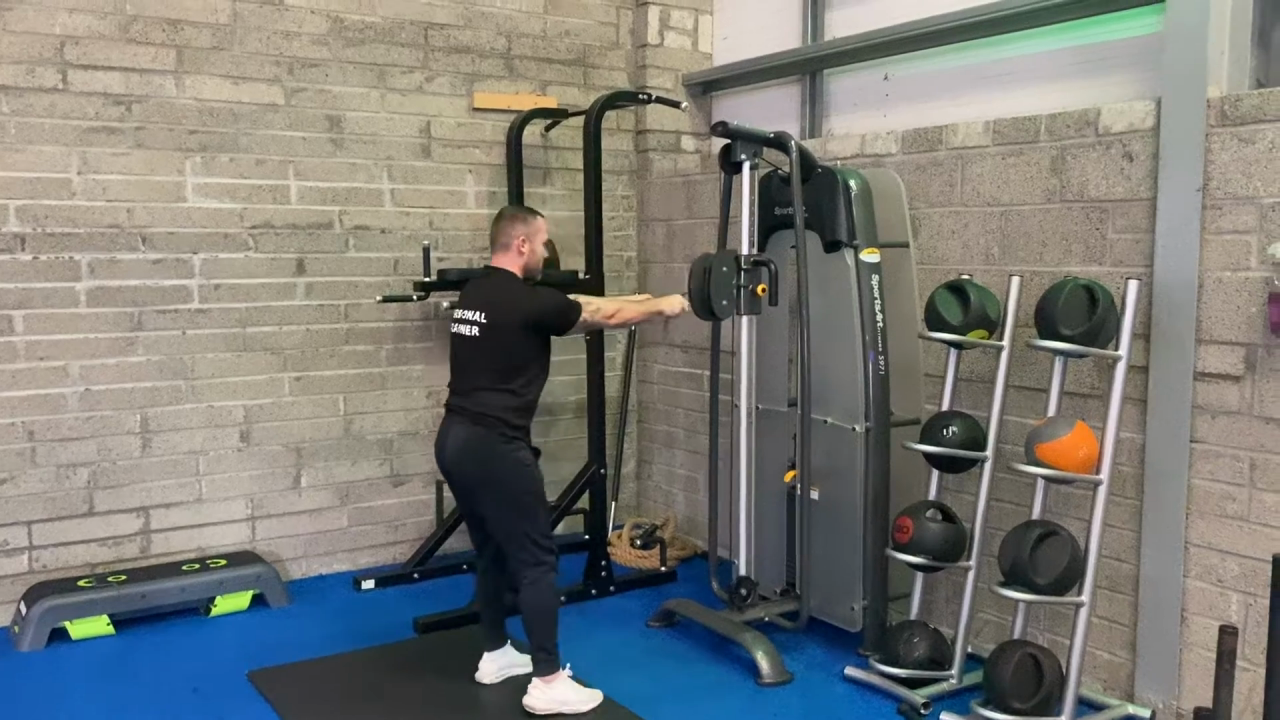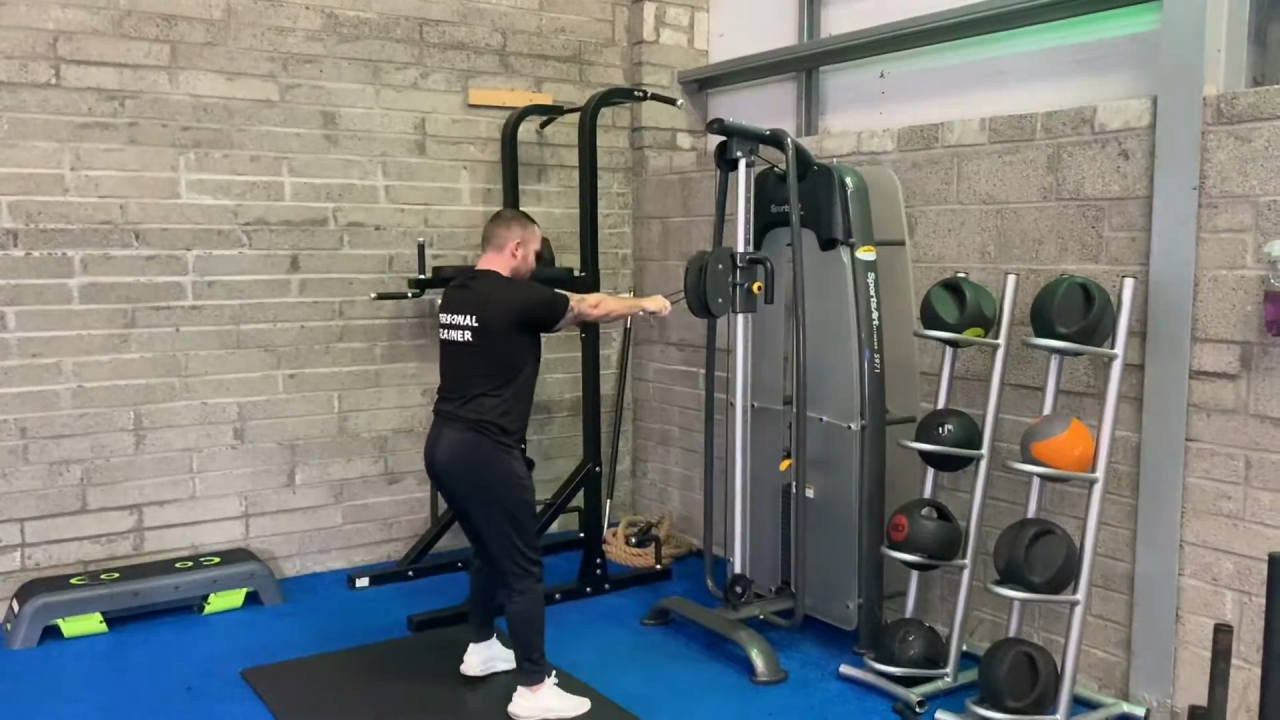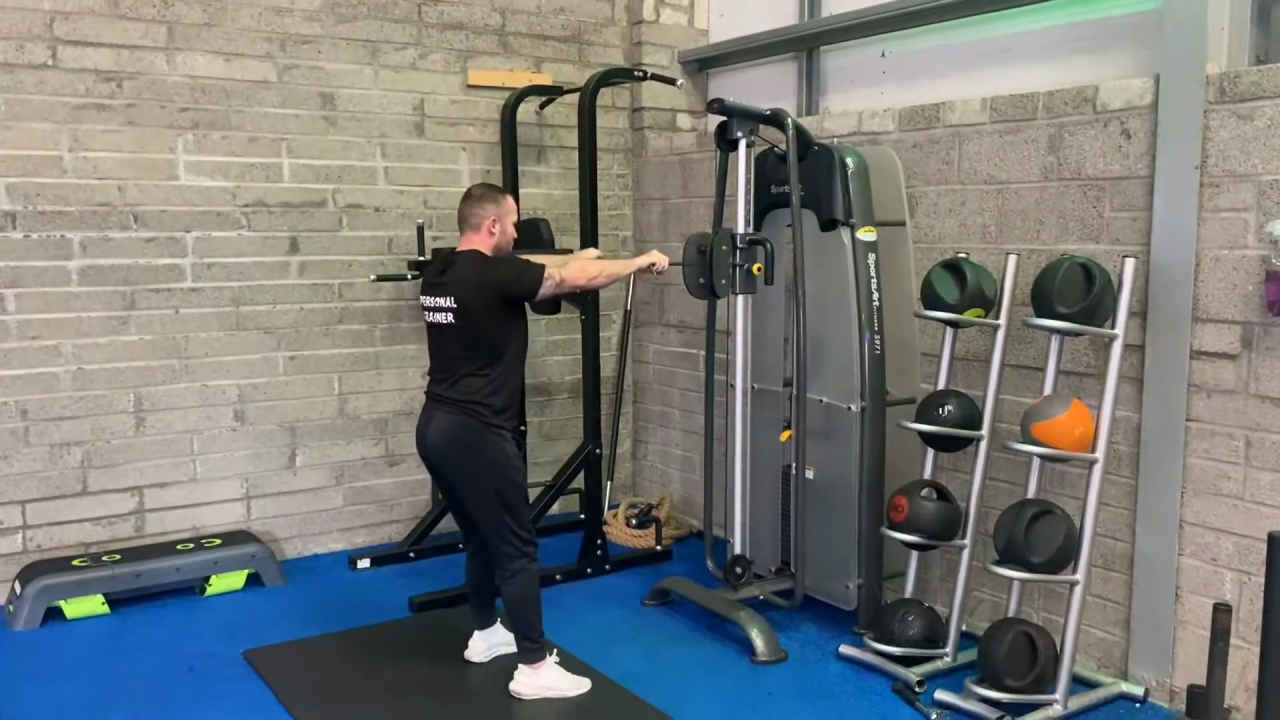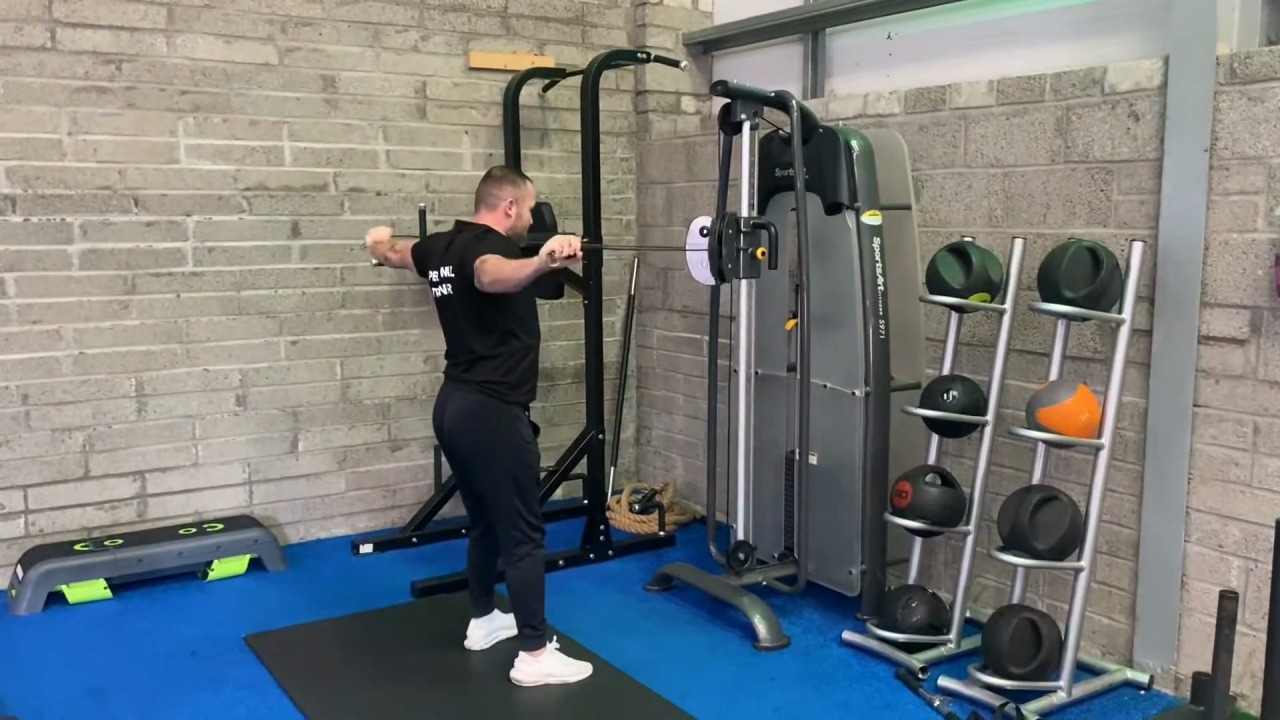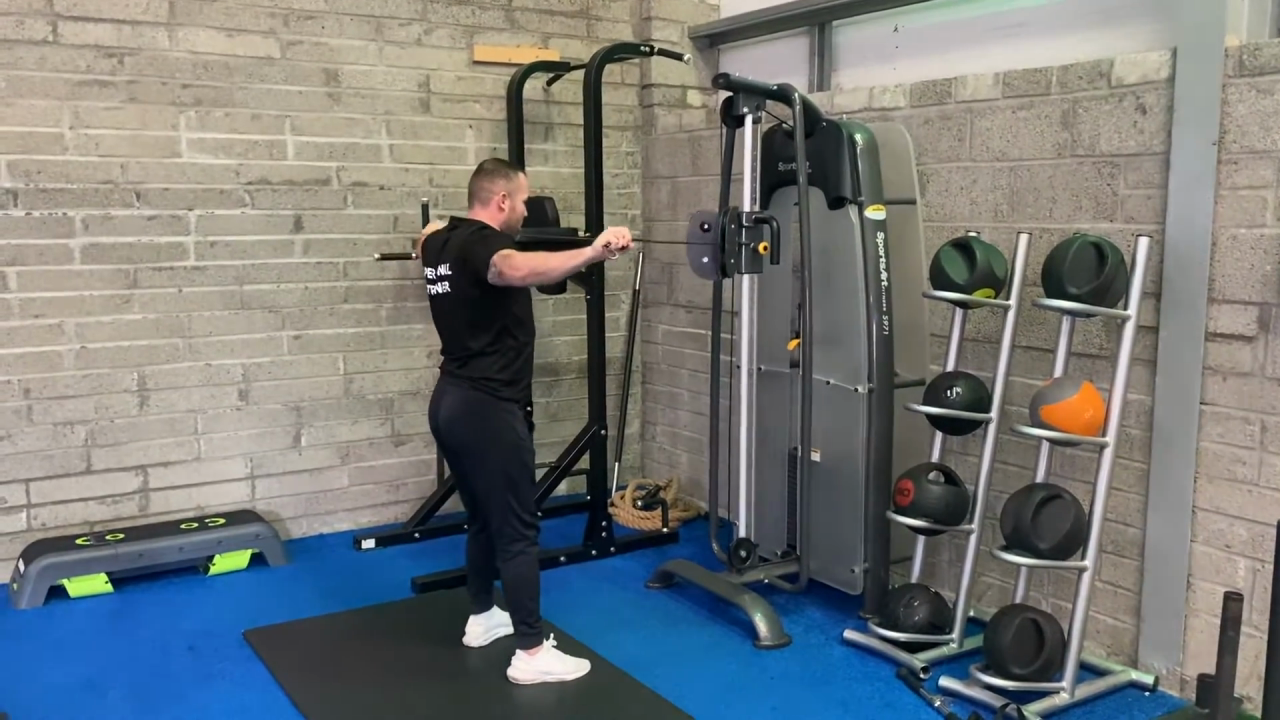
dt=1s
person 1, frame 1
left shoulder: (475, 292)
right shoulder: (525, 300)
left elbow: (576, 305)
right elbow: (603, 316)
left wrist: (642, 299)
right wrist: (660, 306)
left hip: (455, 439)
right hip: (494, 447)
left knee: (493, 552)
right knee: (535, 560)
left ankle: (495, 654)
person 1, frame 2
left shoulder: (457, 294)
right shoulder: (514, 299)
right elbow: (590, 309)
right wrist: (645, 304)
left hip: (443, 444)
right hip: (484, 452)
left knee: (491, 552)
right knee: (522, 570)
left ankle: (481, 648)
person 1, frame 3
left shoulder: (442, 271)
right shoulder: (492, 275)
right elbow: (578, 278)
left wrist: (575, 253)
right wrist: (640, 262)
left hip: (436, 426)
right hip: (475, 433)
left knee: (481, 537)
right knee: (516, 549)
left ankle: (485, 633)
right ankle: (534, 668)
person 1, frame 4
left shoulder: (442, 246)
right shoulder: (489, 246)
left elbow: (393, 252)
right elbow: (494, 275)
left wrist: (381, 241)
right wrist: (543, 260)
left hip: (455, 405)
right hip: (493, 413)
left knee: (485, 522)
right knee: (523, 534)
left ankle: (484, 620)
right ankle: (535, 654)
person 1, frame 5
left shoulder: (440, 244)
right shoulder: (482, 244)
right elbow: (518, 269)
right wrist: (594, 251)
left hip: (450, 401)
right hip: (488, 409)
left knee: (483, 519)
right knee: (517, 530)
left ankle: (482, 617)
right ankle: (532, 653)
